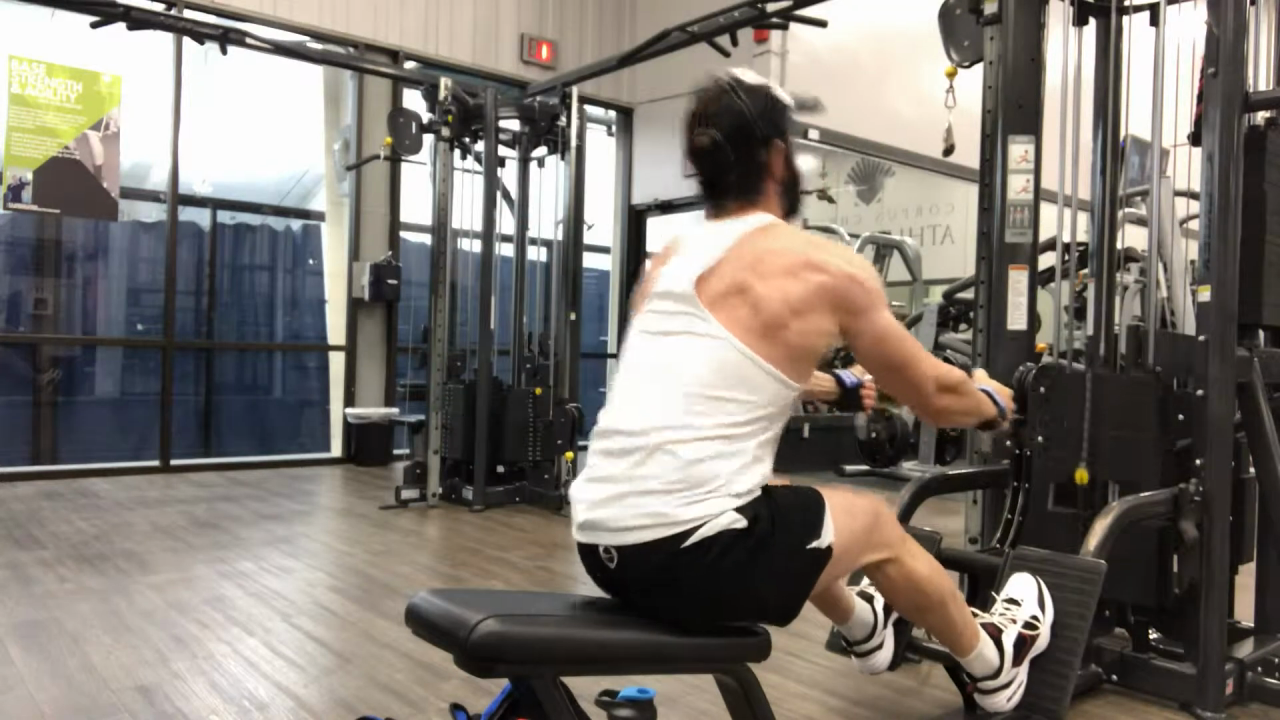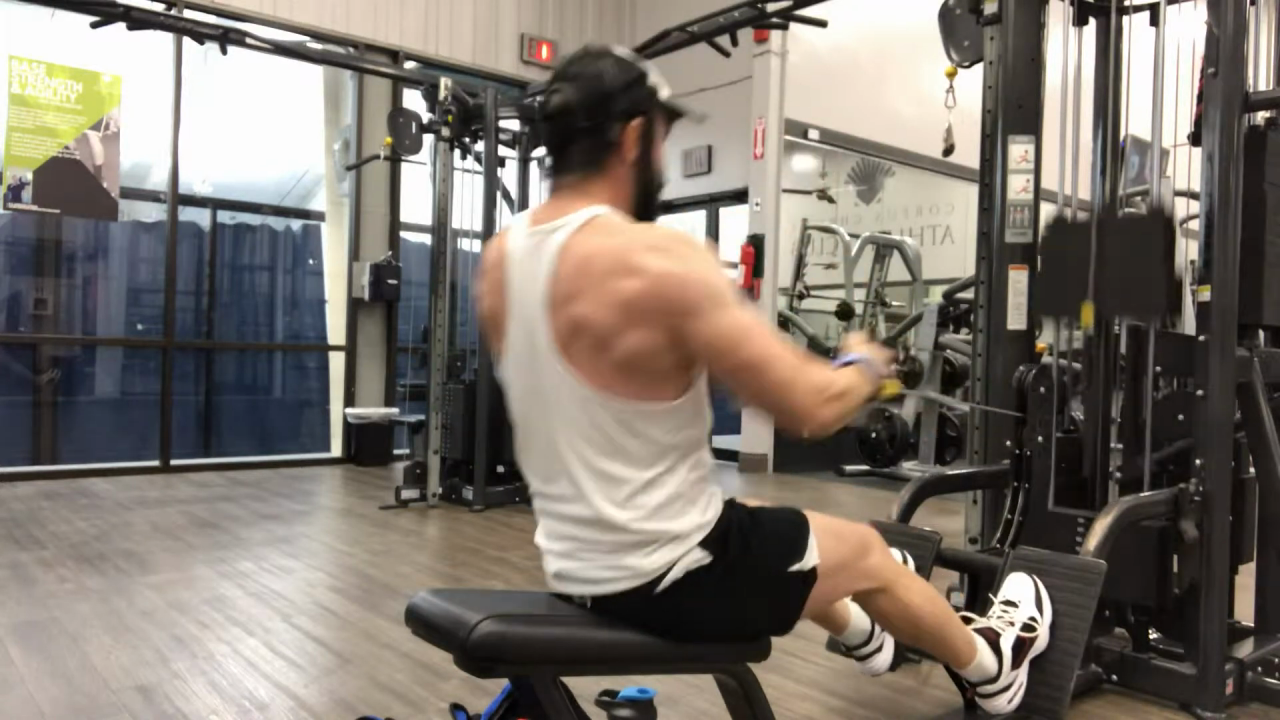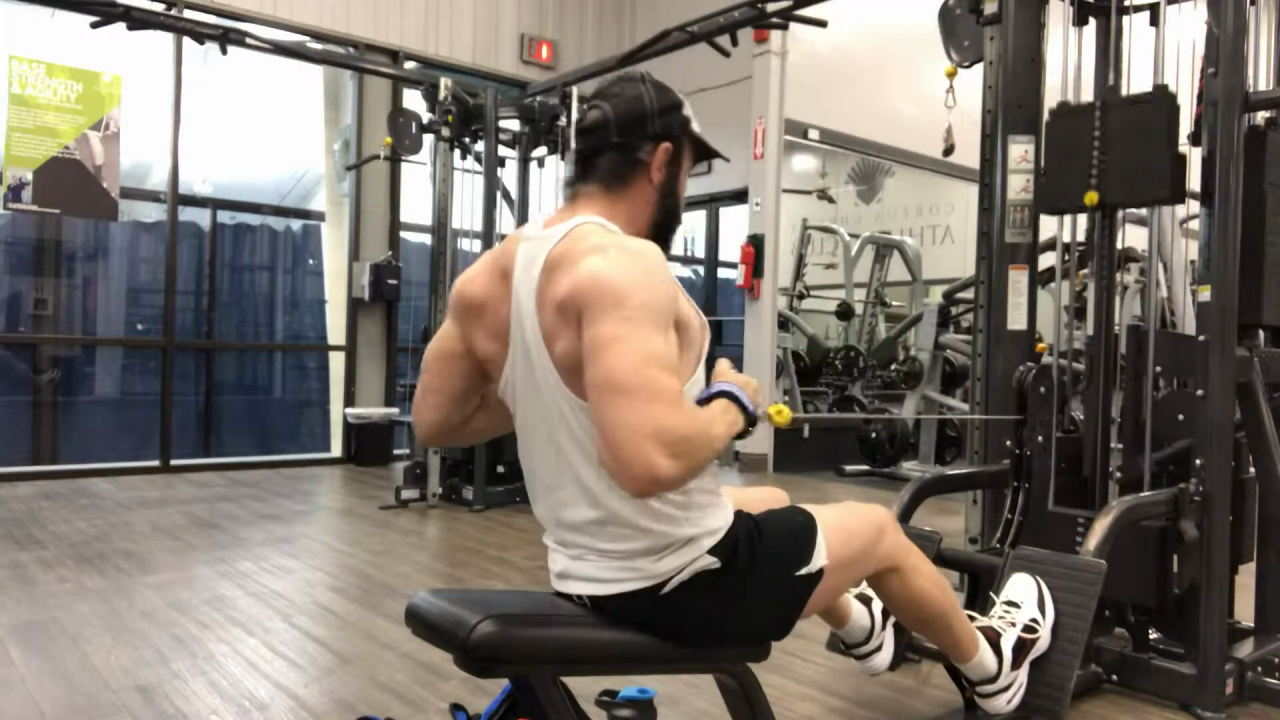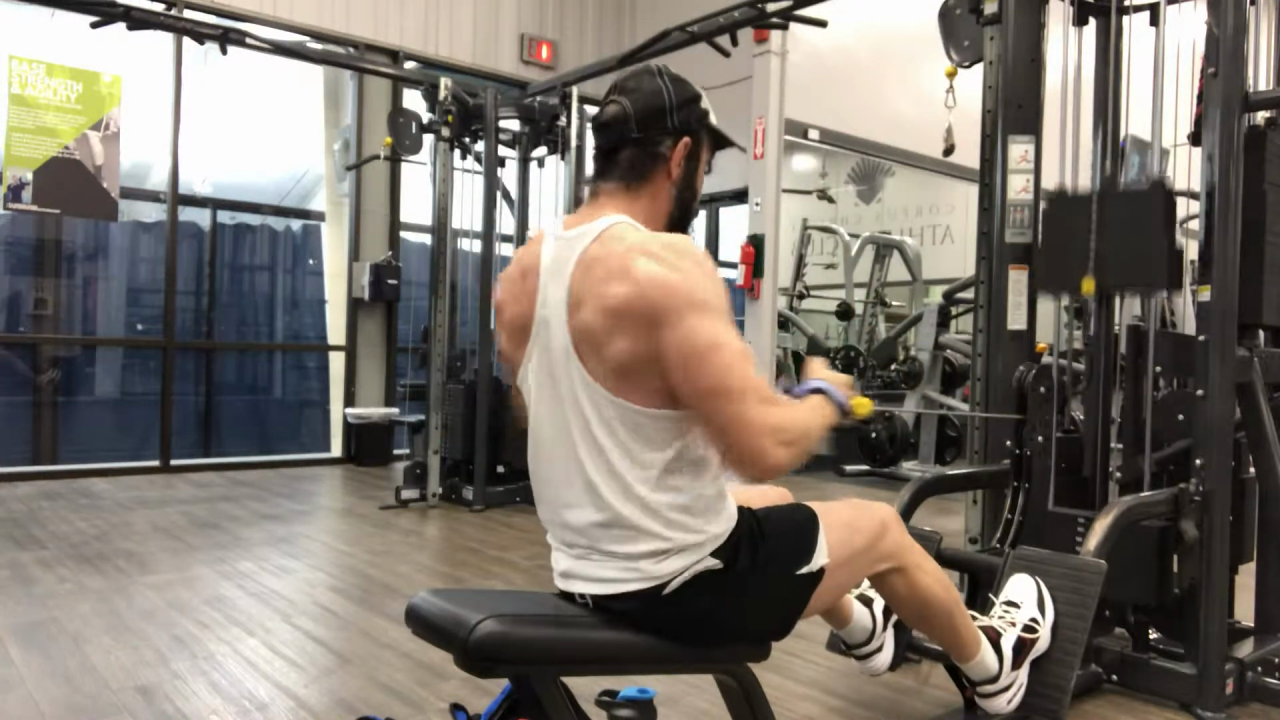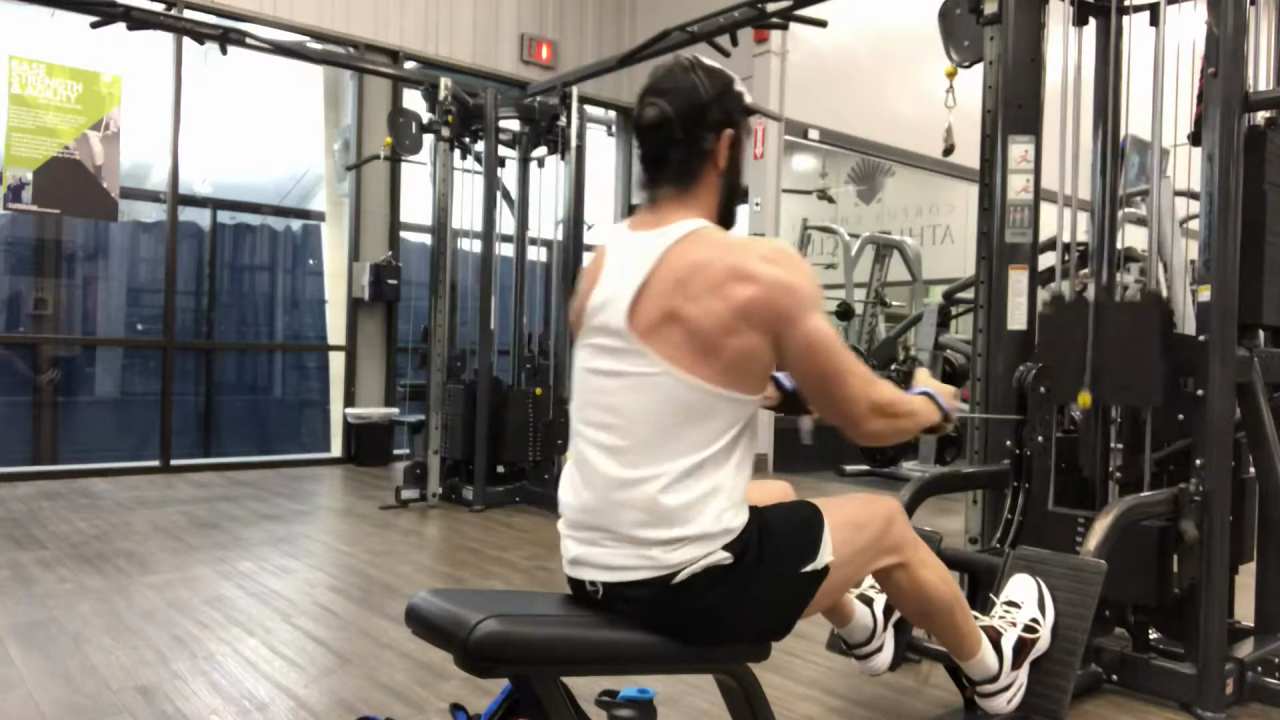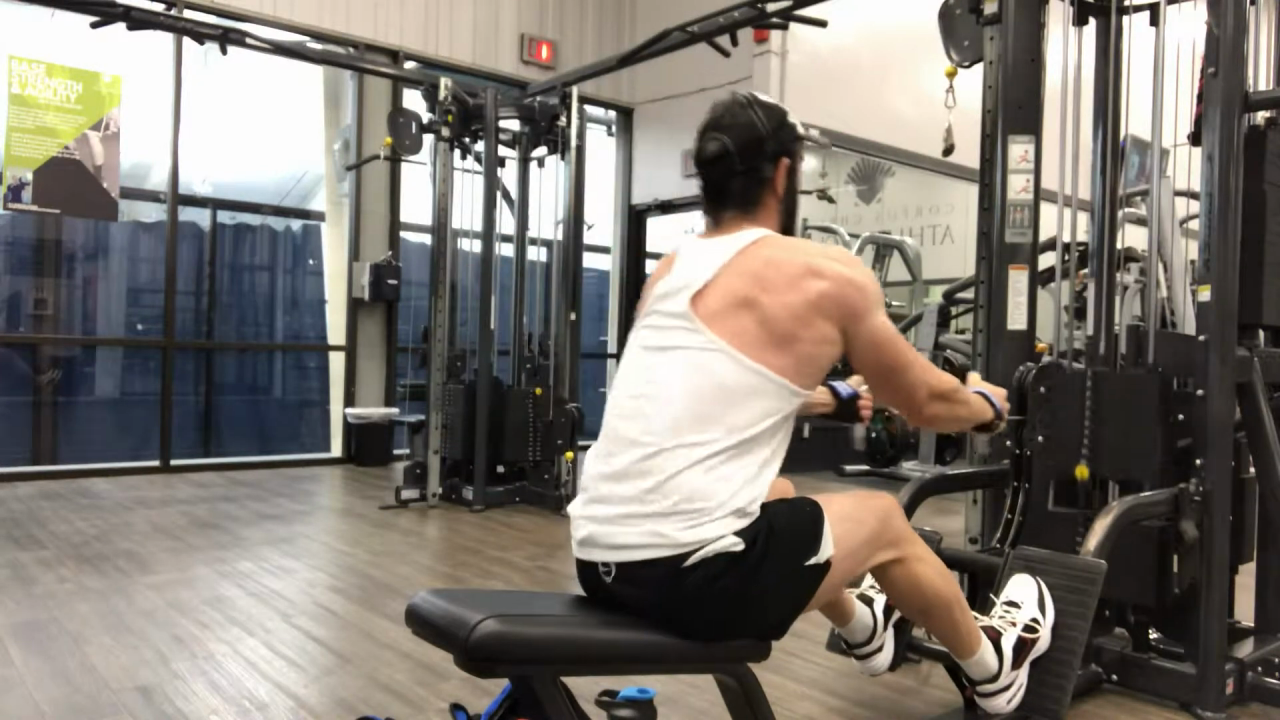
dt=0.3s
person 1, frame 1
left shoulder: (671, 255)
right shoulder: (822, 268)
right elbow: (934, 393)
left wrist: (843, 388)
right wrist: (990, 401)
left hip: (601, 541)
right hip: (689, 549)
left knee: (782, 507)
right knee: (872, 524)
left ankle: (863, 627)
right ankle: (991, 664)
person 1, frame 2
left shoulder: (502, 257)
right shoulder: (658, 263)
right elbow: (813, 408)
right wrist: (864, 367)
left hip: (576, 572)
right hip: (663, 577)
left knee: (765, 531)
right knee: (861, 549)
left ankle: (861, 630)
person 1, frame 3
left shoulder: (487, 276)
right shoulder: (619, 265)
left elbow: (435, 422)
right elbow: (652, 461)
right wrist: (733, 405)
left hip: (585, 578)
right hip: (680, 583)
left knee: (769, 503)
right knee: (876, 528)
left ankle: (864, 629)
right ankle: (991, 667)
person 1, frame 4
left shoulder: (523, 270)
right shoulder: (664, 267)
right elbow: (767, 451)
right wrist: (823, 396)
left hip: (587, 577)
right hip: (681, 584)
left knee: (774, 505)
right knee: (877, 526)
left ankle: (865, 629)
person 1, frame 5
left shoulder: (602, 260)
right shoulder: (757, 270)
right elbow: (867, 418)
right wrist: (934, 406)
left hip: (592, 570)
right hip: (684, 583)
left knee: (775, 496)
right knee: (884, 522)
left ankle: (864, 628)
person 1, frame 6
left shoulder: (670, 267)
right shoulder: (827, 274)
right elbow: (926, 401)
left wrist: (833, 397)
right wrist: (986, 404)
left hip: (599, 558)
right hip: (692, 570)
left knee: (778, 496)
right knee: (882, 520)
left ankle: (865, 628)
right ankle: (992, 669)
